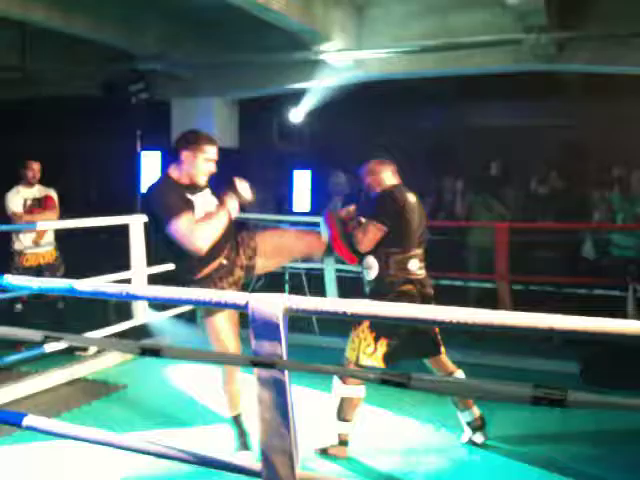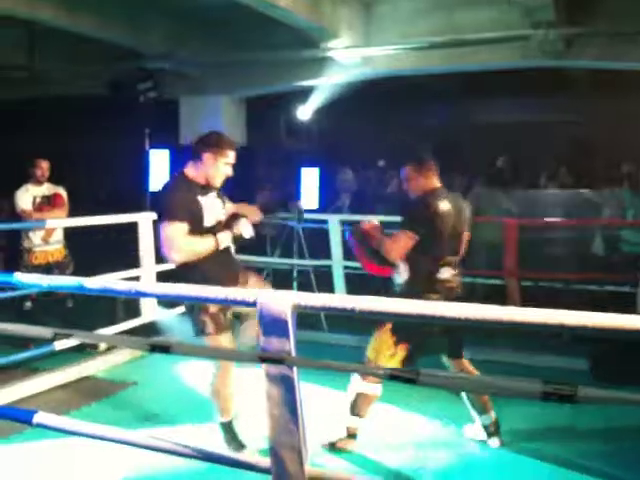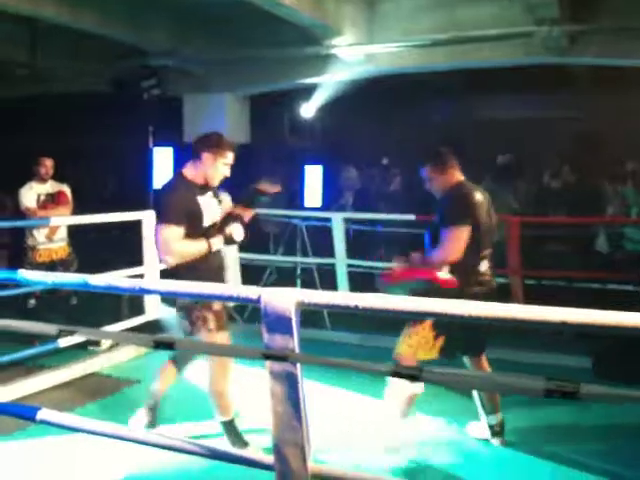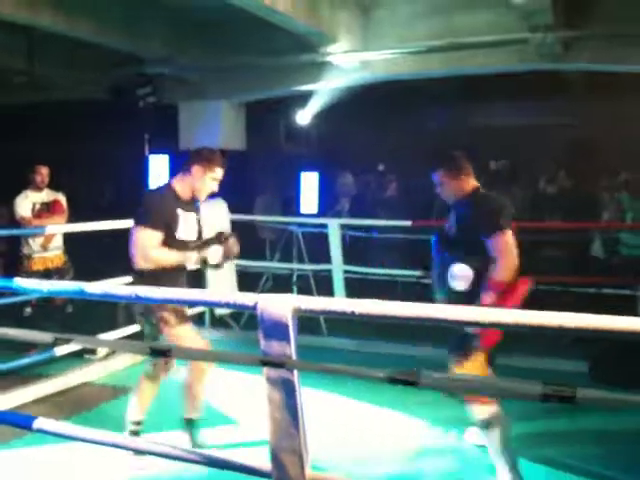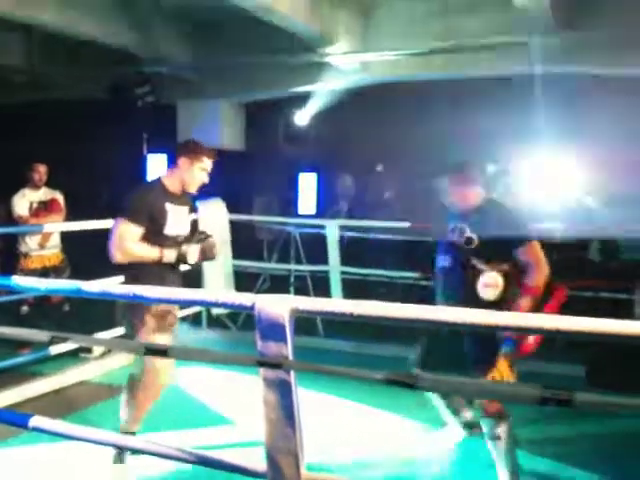
dt=0.2s
person 1, frame 1
left shoulder: (198, 184)
right shoulder: (162, 195)
right elbow: (198, 240)
left wrist: (235, 199)
right wrist: (230, 201)
left hip: (235, 253)
right hip: (208, 277)
left knee: (288, 239)
right knee: (230, 353)
right ankle: (238, 427)
person 1, frame 2
left shoulder: (210, 186)
right shoulder: (176, 194)
left elbow: (234, 212)
right elbow: (176, 251)
left wrist: (262, 210)
right wrist: (227, 235)
left hip: (230, 276)
right hip: (205, 288)
right knee: (224, 358)
right ankle: (228, 431)
person 1, frame 3
left shoulder: (207, 187)
right shoulder: (175, 194)
left elbow: (229, 213)
right elbow: (169, 253)
left wrist: (250, 207)
right wrist: (219, 239)
left hip: (208, 285)
left knee: (186, 351)
right knee: (221, 358)
left ankle: (150, 407)
right ankle: (230, 430)
person 1, frame 4
left shoulder: (192, 204)
right shoulder: (158, 201)
right elbow: (142, 256)
left wrist: (217, 247)
right wrist: (196, 256)
left knee: (159, 365)
right knee: (201, 358)
left ankle: (134, 434)
right ankle: (191, 425)
person 1, frame 5
left shoulder: (186, 202)
right shoulder: (145, 197)
right elbow: (119, 249)
left wrist: (196, 248)
right wrist: (173, 254)
left knee: (151, 370)
right knee: (158, 372)
left ankle: (129, 429)
right ankle: (123, 445)
person 2, frame 1
left shoulder: (386, 199)
right shoulder: (414, 200)
left elbow: (363, 243)
left wrist: (349, 219)
left hip: (391, 293)
right hip: (419, 288)
left knee: (353, 365)
right knee: (438, 358)
left ankle: (341, 441)
right ankle: (476, 425)
person 2, frame 2
left shoulder: (421, 206)
right shoulder: (459, 205)
left elbow: (394, 251)
left wrist: (372, 232)
left hip: (419, 298)
right hip: (449, 295)
left knee: (375, 363)
right knee: (458, 361)
left ankle: (349, 435)
right ankle: (490, 427)
person 2, frame 3
left shoulder: (455, 199)
right shoulder: (478, 195)
left elbow: (452, 250)
left wrist: (412, 264)
right wrist: (423, 258)
left hip: (454, 291)
right hip: (477, 288)
left knee: (406, 356)
right knee: (475, 359)
right ankle: (493, 427)
person 2, frame 4
left shoulder: (483, 207)
right shoulder: (463, 206)
left elbow: (507, 257)
left wrist: (488, 301)
left hip: (473, 308)
right hip: (458, 305)
right knee: (471, 376)
right ankle: (482, 429)
person 2, frame 5
left shoulder: (502, 217)
right shoulder: (455, 217)
left elbow: (539, 267)
left wrist: (521, 309)
right wrist: (440, 301)
left knee: (488, 398)
right ankle: (466, 420)
person 3, frame 1
left shoulder: (49, 192)
right shoulder: (13, 195)
left elbow: (54, 215)
right elbow: (18, 220)
left wrist: (28, 217)
right wrist: (42, 217)
left hip: (48, 251)
right hip: (23, 252)
person 3, frame 2
left shoulder: (58, 190)
right shoulder: (22, 193)
left elbow: (63, 212)
right elbow: (27, 218)
left wrist: (38, 215)
right wrist: (52, 214)
left hip: (57, 249)
right hip: (33, 250)
person 3, frame 3
left shoulder: (62, 188)
right shoulder: (26, 190)
left elbow: (67, 210)
right elbow: (31, 216)
left wrist: (42, 212)
right wrist: (55, 212)
left hip: (61, 246)
right hip: (37, 248)
person 3, frame 4
left shoulder: (57, 197)
right shoulder: (22, 199)
left elbow: (62, 219)
right elbow: (26, 225)
left wrist: (37, 221)
right wrist: (50, 221)
left hip: (56, 255)
right hip: (32, 257)
person 3, frame 5
left shoulder: (55, 195)
right shoulder: (19, 197)
left elbow: (60, 217)
right elbow: (23, 223)
left wrist: (35, 220)
right wrist: (48, 219)
left hip: (54, 253)
right hip: (29, 255)
left knee: (59, 294)
